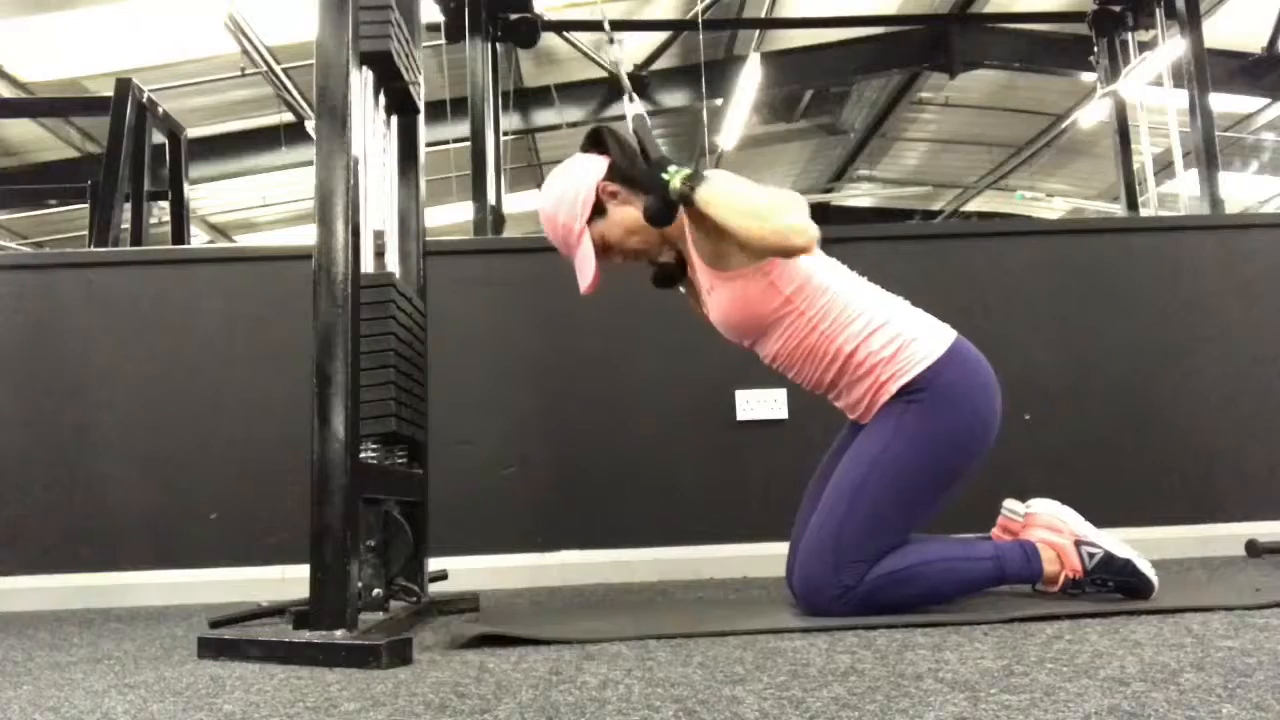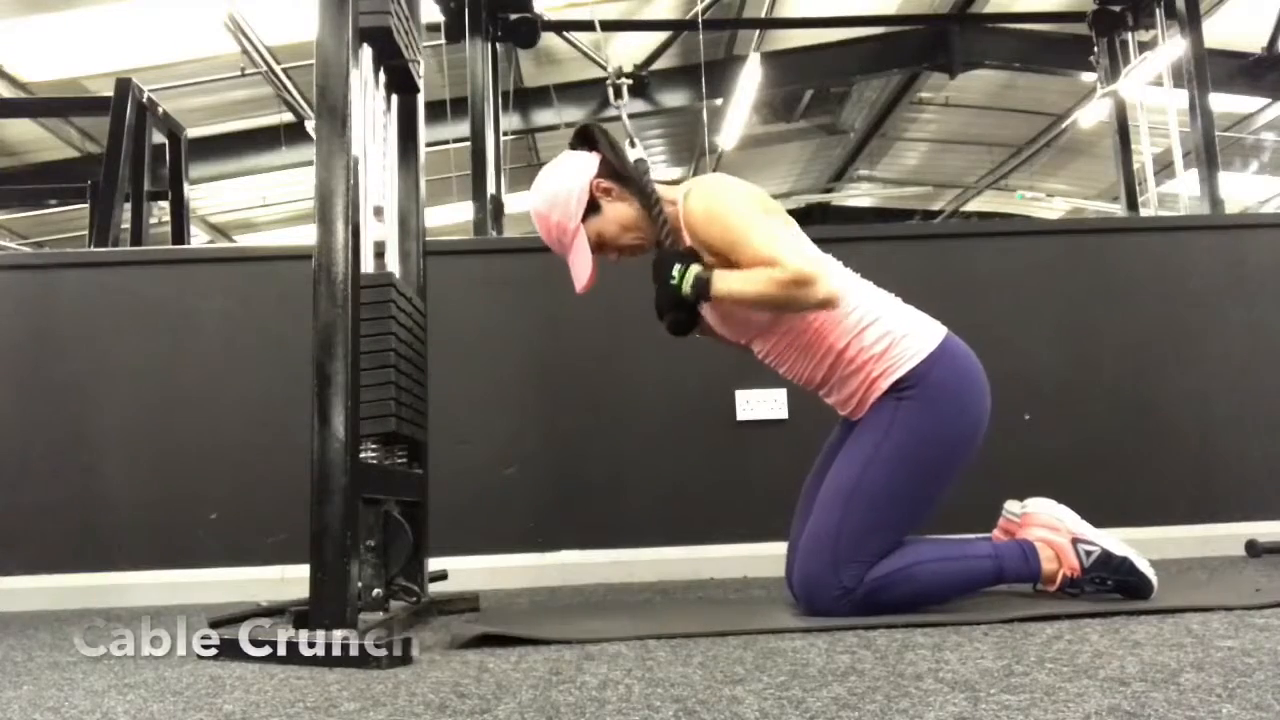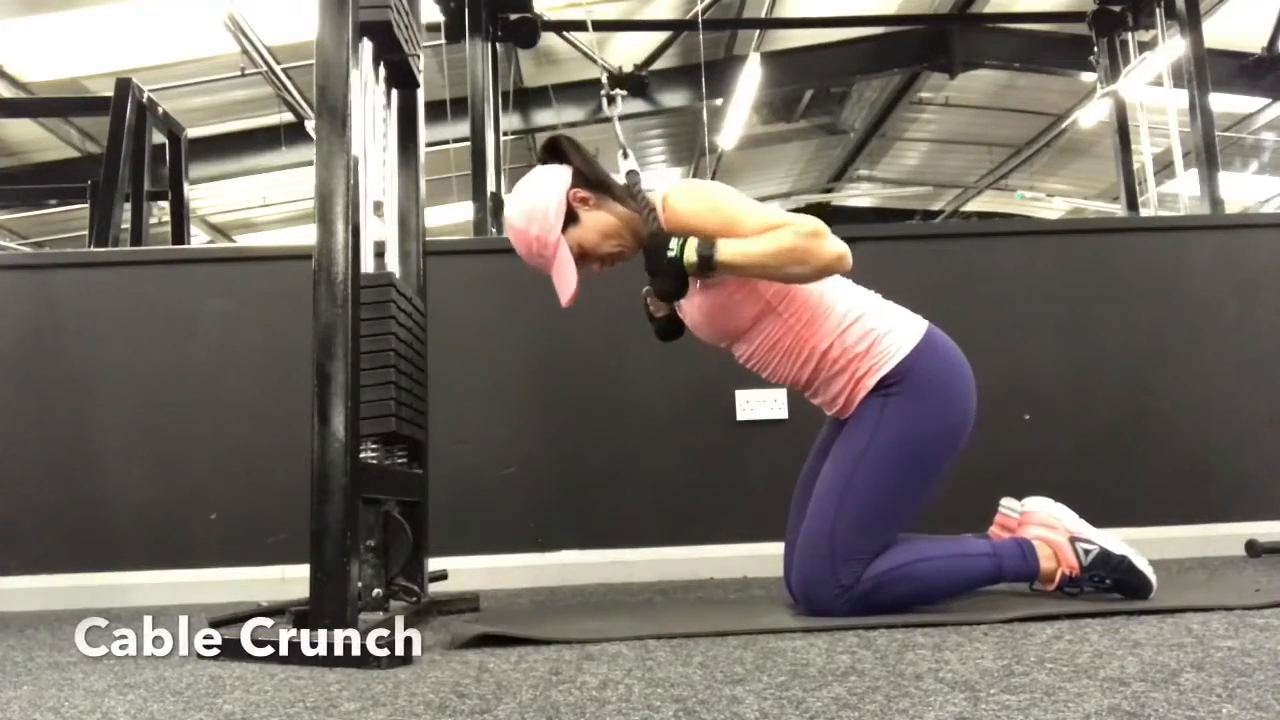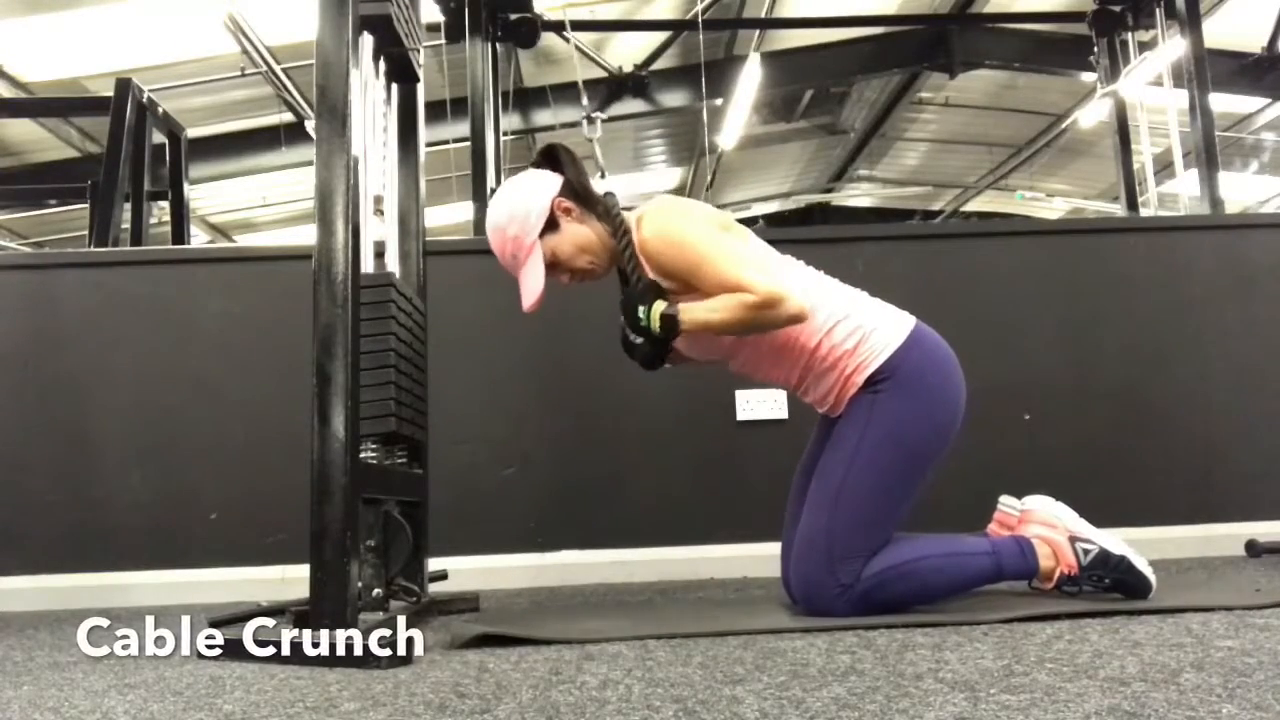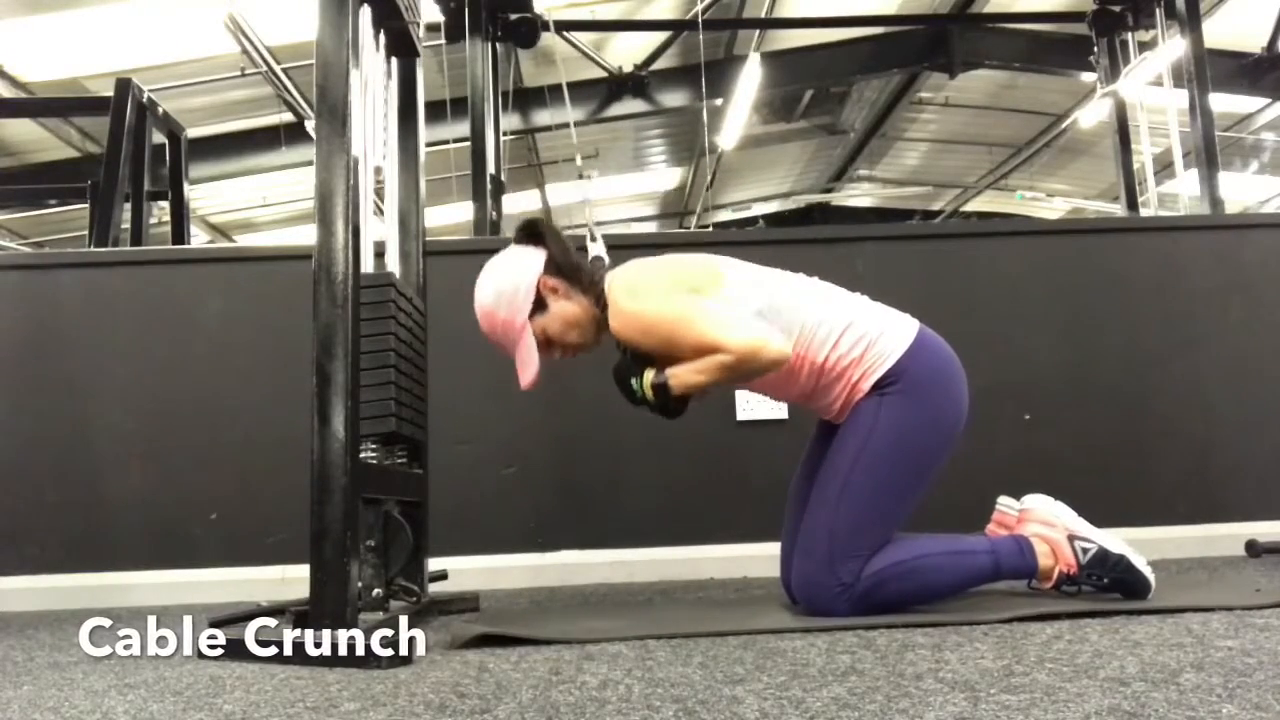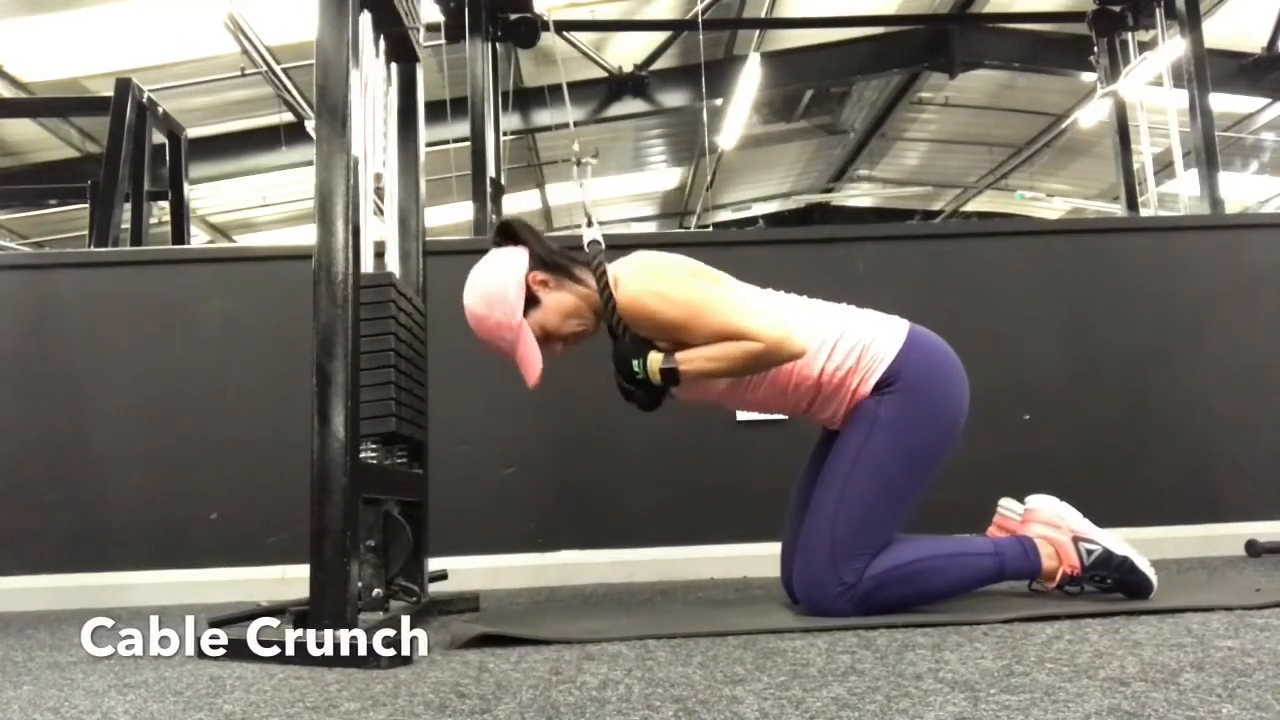
dt=0.5s
person 1, frame 1
left shoulder: (711, 192)
right shoulder: (693, 246)
left elbow: (794, 230)
left wrist: (689, 191)
right wrist: (684, 283)
left hip: (937, 389)
right hip: (901, 397)
left knee: (827, 586)
right knee: (811, 575)
left ankle: (1056, 557)
right ankle: (1018, 534)
person 1, frame 2
left shoulder: (707, 202)
right shoulder: (681, 242)
left elbow: (814, 288)
left wrist: (699, 283)
right wrist: (694, 315)
left hip: (926, 386)
right hip: (892, 394)
left knee: (827, 587)
right knee: (813, 573)
left ankle: (1055, 555)
right ankle: (1018, 532)
person 1, frame 3
left shoulder: (684, 207)
right shoulder: (666, 252)
left elbow: (827, 250)
left wrist: (701, 259)
right wrist: (676, 317)
left hip: (913, 381)
right hip: (875, 392)
left knee: (827, 587)
right knee: (809, 576)
left ankle: (1053, 556)
right ankle: (1014, 531)
person 1, frame 4
left shoulder: (660, 229)
right shoulder: (644, 259)
left elbow: (783, 302)
left wrist: (668, 316)
right wrist: (665, 346)
left hip: (902, 377)
right hip: (873, 384)
left knee: (825, 588)
right knee: (807, 577)
left ankle: (1051, 554)
right ankle: (1014, 529)
person 1, frame 5
left shoulder: (630, 309)
right shoulder: (641, 293)
left elbow: (766, 350)
left wrist: (661, 384)
right wrist: (672, 382)
left hip: (909, 379)
right hip: (878, 387)
left knee: (827, 586)
right knee: (806, 577)
left ankle: (1050, 552)
right ankle: (1015, 528)
person 1, frame 6
left shoulder: (637, 290)
right shoulder: (629, 309)
left elbow: (781, 340)
left wrist: (666, 367)
right wrist: (657, 379)
left hip: (909, 379)
right hip: (876, 390)
left knee: (830, 589)
right knee: (807, 579)
left ankle: (1056, 552)
right ankle: (1017, 531)
